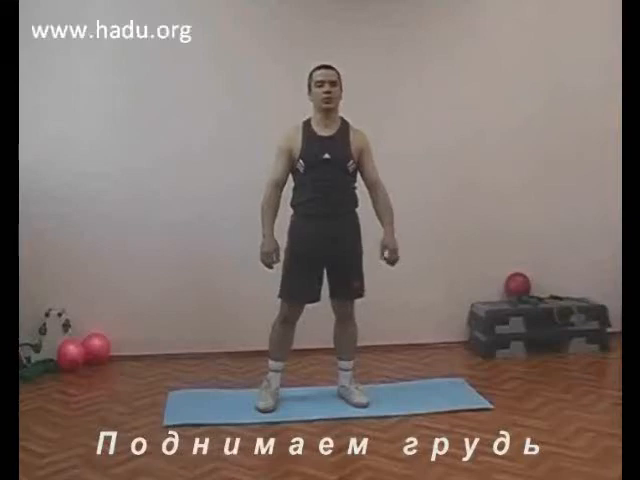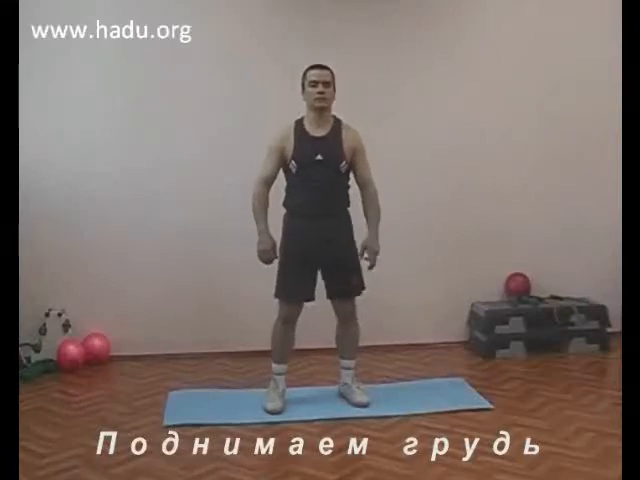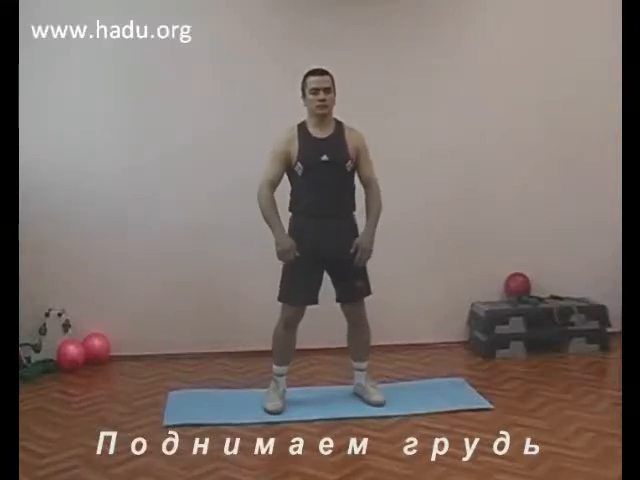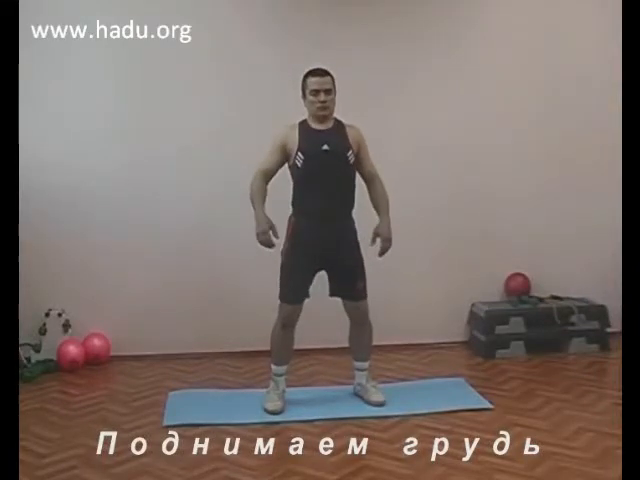
dt=0.5s
person 1, frame 1
left shoulder: (356, 138)
right shoulder: (293, 137)
left elbow: (375, 186)
right elbow: (274, 187)
left wrist: (389, 231)
right wrist: (267, 234)
left hip: (345, 232)
right hip: (304, 232)
left knee: (345, 312)
right knee: (288, 313)
left ankle: (346, 381)
right ankle: (271, 382)
person 1, frame 2
left shoulder: (350, 137)
right shoulder: (286, 137)
left elbow: (367, 187)
right elbow: (262, 185)
left wrist: (373, 234)
right wrist: (263, 232)
left hip: (339, 232)
right hip: (298, 232)
left knee: (347, 311)
right knee: (288, 313)
left ankle: (348, 381)
right ankle: (277, 384)
person 1, frame 3
left shoulder: (353, 138)
right shoulder: (290, 140)
left elbow: (371, 186)
right elbow: (266, 189)
left wrist: (369, 231)
right wrist: (280, 234)
left hip: (345, 234)
right hip: (303, 235)
left knee: (356, 313)
right knee: (290, 315)
left ankle: (362, 380)
right ankle: (277, 385)
person 1, frame 4
left shoulder: (352, 135)
right shoulder: (290, 136)
left elbow: (372, 179)
right elbow: (261, 176)
left wrist: (384, 219)
right wrist: (260, 215)
left hip: (343, 234)
right hip: (303, 234)
left knee: (360, 312)
right knee: (287, 314)
left ankle: (362, 380)
right ankle: (276, 385)
